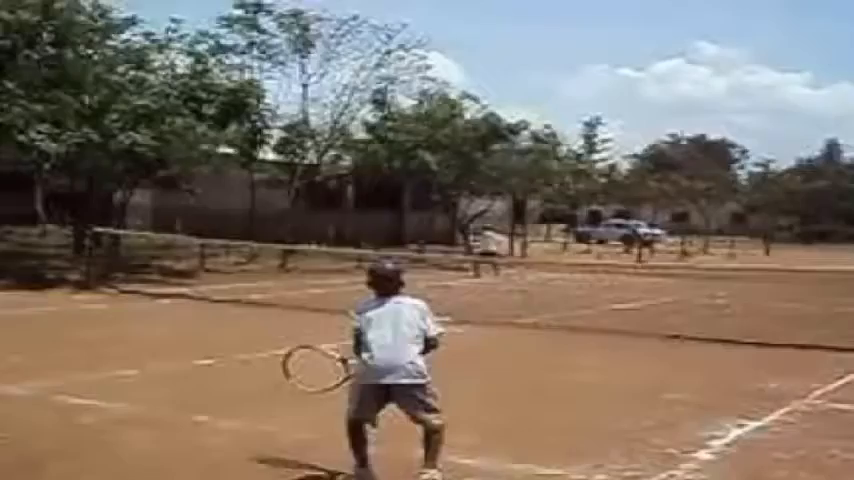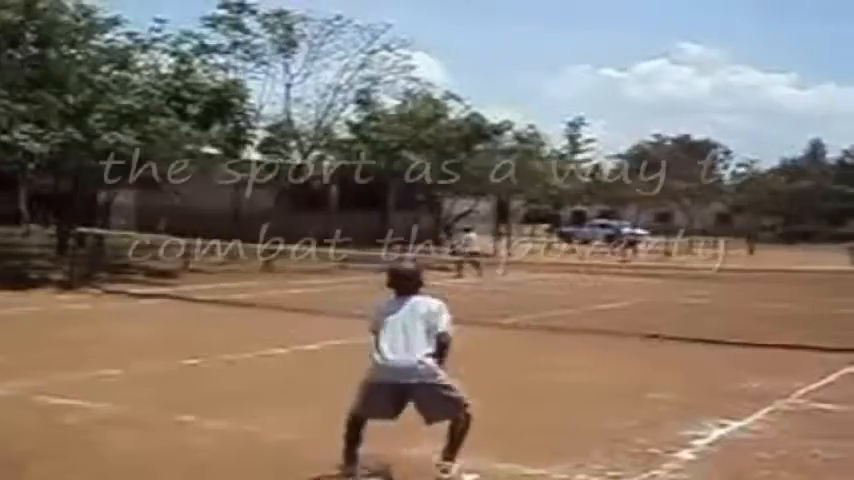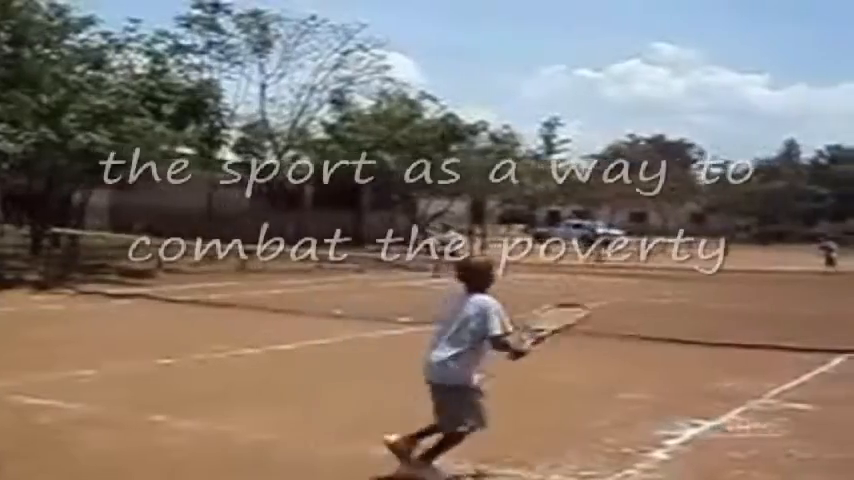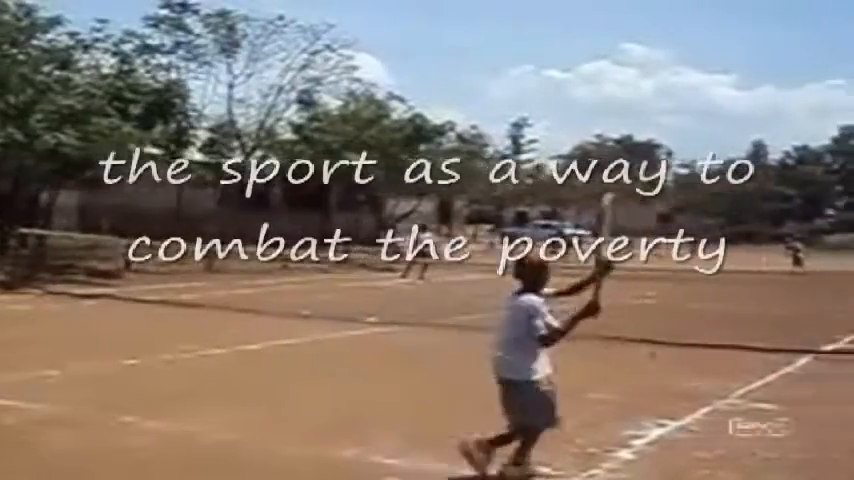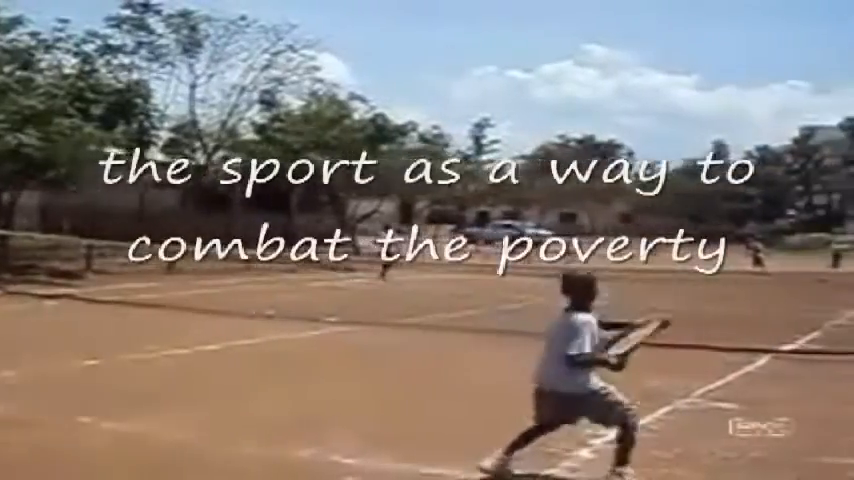
dt=0.3s
person 1, frame 1
left shoulder: (364, 309)
right shoulder: (418, 306)
left elbow: (358, 346)
right elbow: (432, 342)
left hip: (372, 372)
right hip: (410, 371)
left knee: (355, 418)
right knee: (434, 422)
person 1, frame 2
left shoulder: (385, 307)
right shoulder: (435, 305)
left elbow: (377, 341)
right elbow: (443, 341)
right wrist: (436, 362)
left hip: (385, 370)
right hip: (422, 371)
left knee: (357, 416)
right knee: (462, 414)
person 1, frame 3
left shoulder: (458, 299)
right shoulder: (488, 305)
right elbow: (497, 342)
left wrist: (511, 345)
right wrist: (520, 349)
left hip: (439, 368)
right hip: (453, 374)
left knee: (456, 422)
right knee: (465, 425)
left ankle: (403, 442)
person 1, frame 4
left shoulder: (522, 297)
right shoulder: (533, 304)
left elbow: (564, 292)
right elbow: (547, 339)
left wrist: (595, 277)
right wrist: (582, 314)
left hip: (512, 369)
right hip: (521, 373)
left knee: (541, 418)
right knee: (541, 422)
right ankle: (483, 446)
person 1, frame 5
left shoulder: (568, 314)
right shoulder: (583, 322)
right elbow: (576, 360)
left wrist: (631, 326)
right wrist: (608, 362)
left hip: (547, 384)
right hip: (578, 387)
left knee: (548, 423)
right knee: (628, 420)
left ankle: (501, 458)
